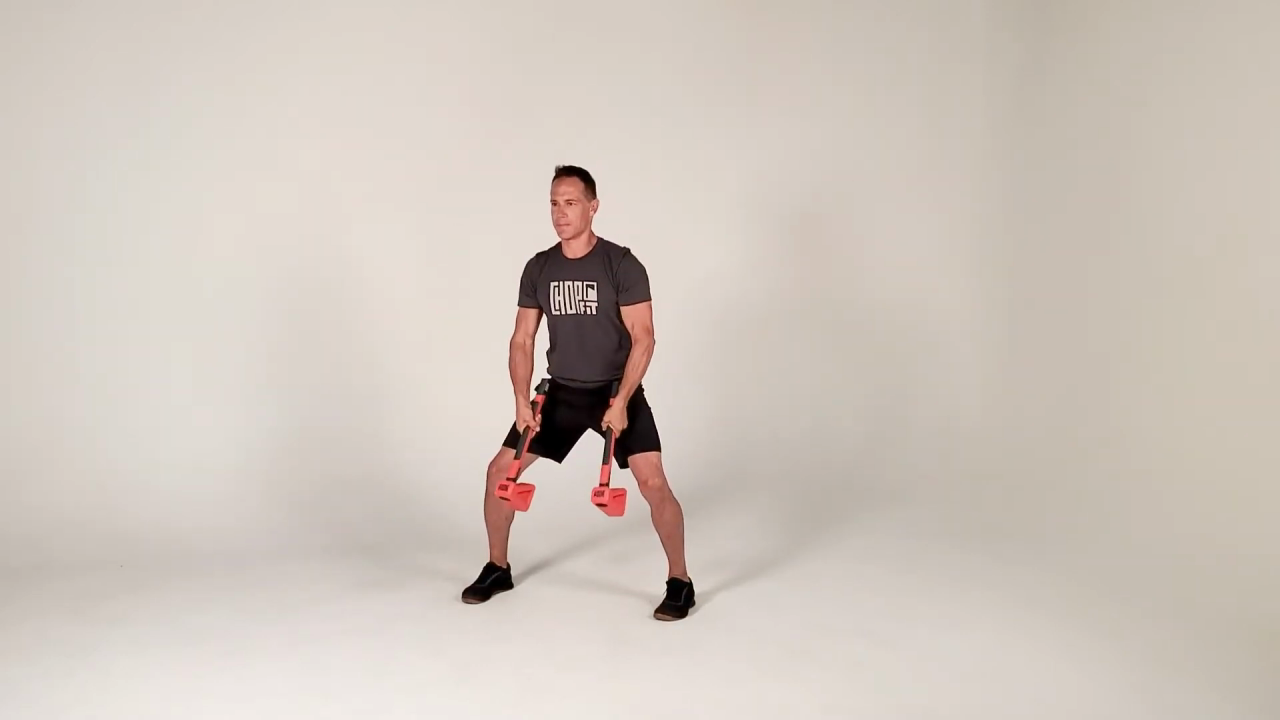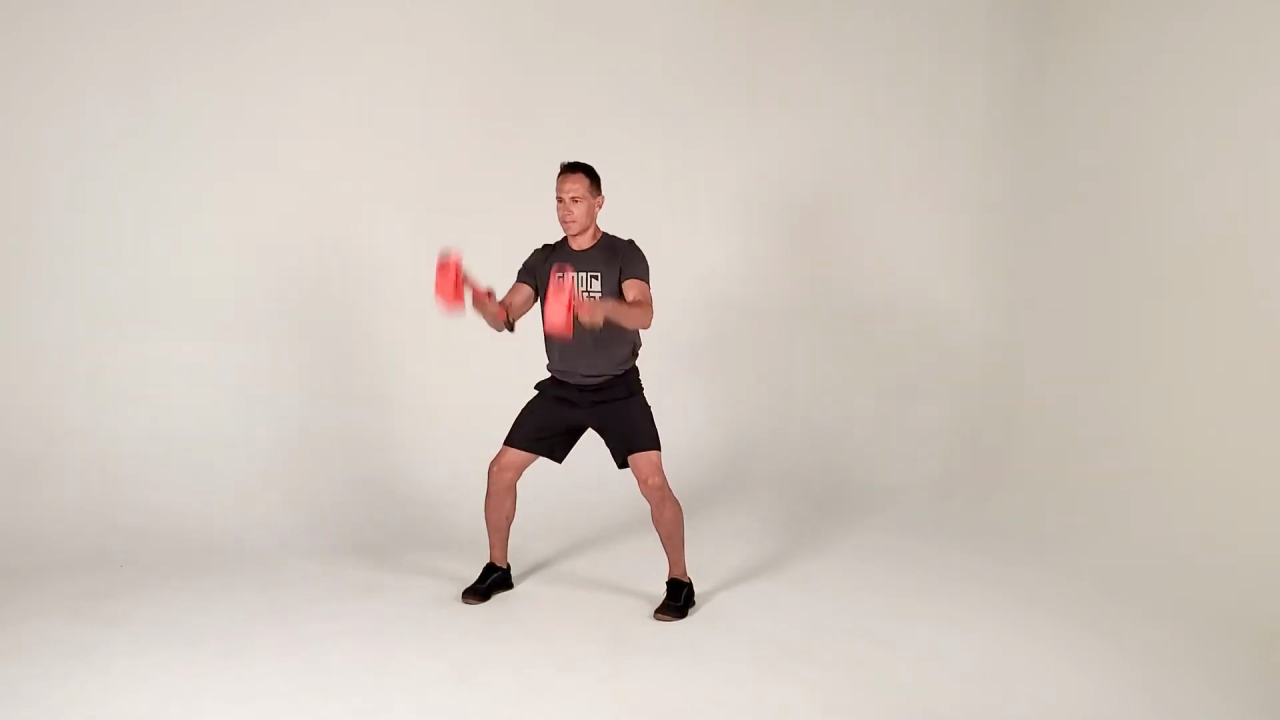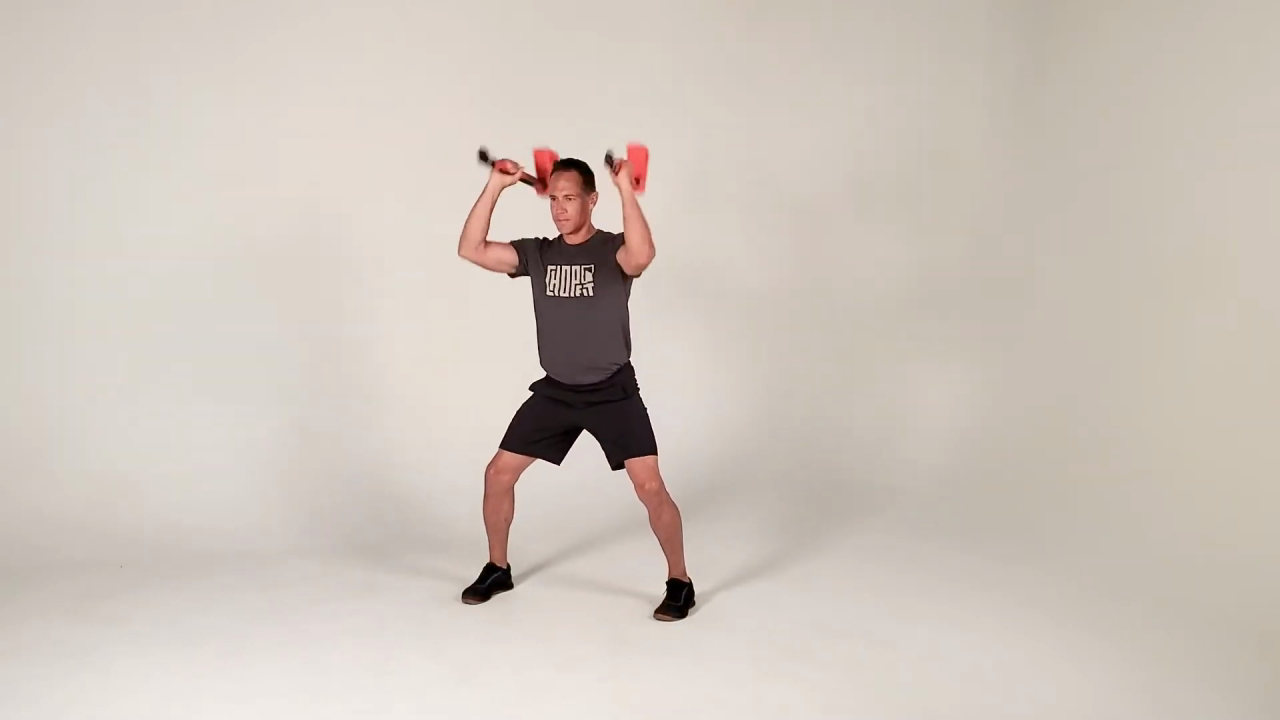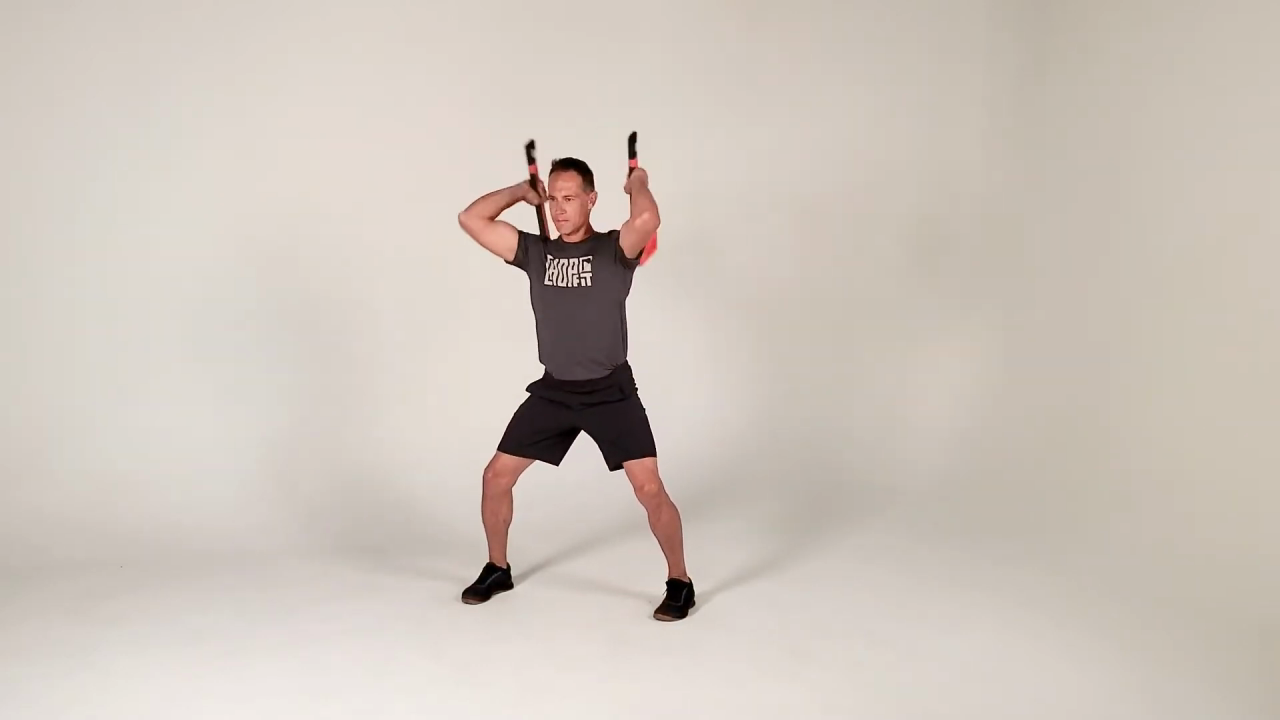
dt=0.3s
person 1, frame 1
left shoulder: (621, 263)
right shoulder: (538, 268)
left elbow: (643, 337)
right elbow: (522, 340)
left wrist: (621, 401)
right wrist: (522, 399)
left hip: (616, 393)
right hip: (560, 393)
left knee: (653, 483)
right knee: (500, 471)
left ankle: (679, 582)
right ankle: (497, 568)
person 1, frame 2
left shoulder: (624, 253)
right shoulder: (542, 259)
left elbow: (643, 314)
right elbow: (505, 317)
left wrist: (605, 308)
right wrist: (487, 306)
left hip: (618, 389)
right hip: (560, 389)
left knee: (653, 482)
right knee: (501, 470)
left ankle: (679, 583)
right ankle: (497, 568)
person 1, frame 3
left shoulder: (614, 248)
right shoulder: (536, 253)
left elbow: (642, 256)
right elbow: (471, 251)
left wrist: (625, 188)
right wrist: (494, 187)
left hip: (613, 390)
right hip: (555, 391)
left knee: (650, 486)
right knee: (498, 473)
left ankle: (679, 583)
right ankle: (498, 568)
person 1, frame 4
left shoulder: (614, 247)
right shoulder: (535, 249)
left elbow: (647, 219)
right elbow: (470, 219)
left wrist: (637, 181)
right wrist: (520, 192)
left hip: (610, 391)
right hip: (554, 391)
left knee: (649, 489)
right knee: (496, 476)
left ankle: (679, 582)
right ankle: (497, 569)
